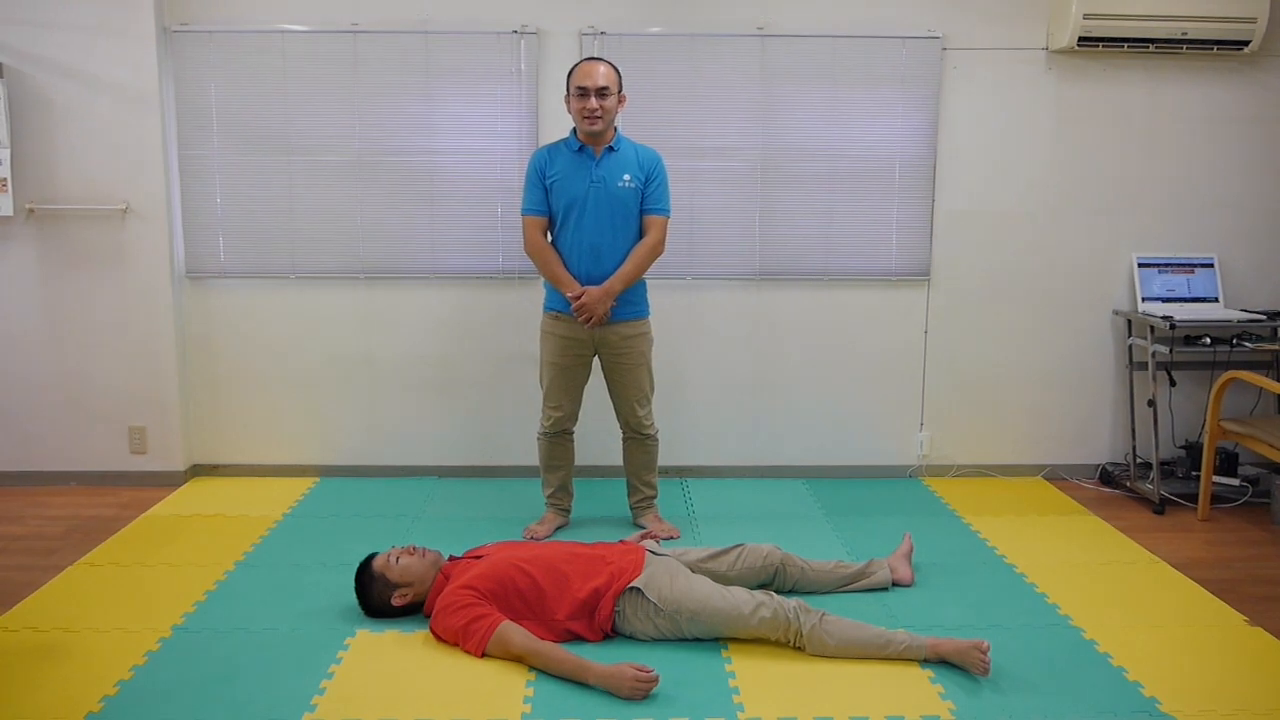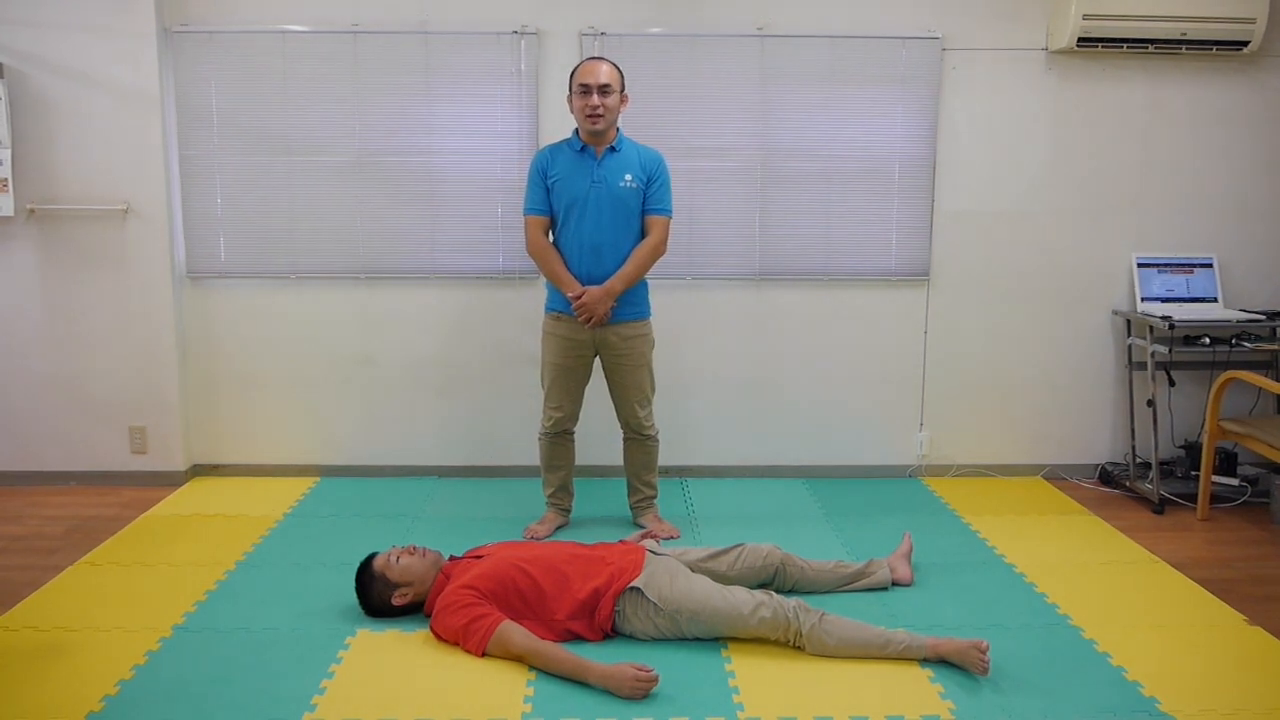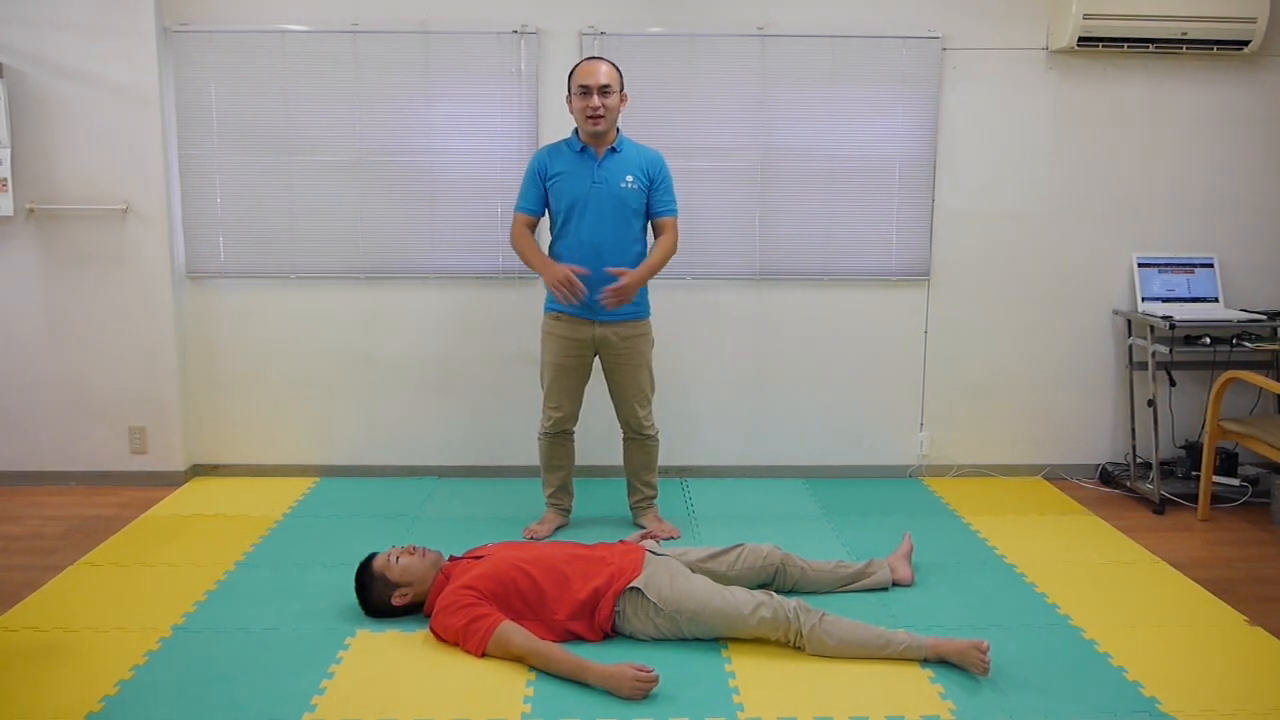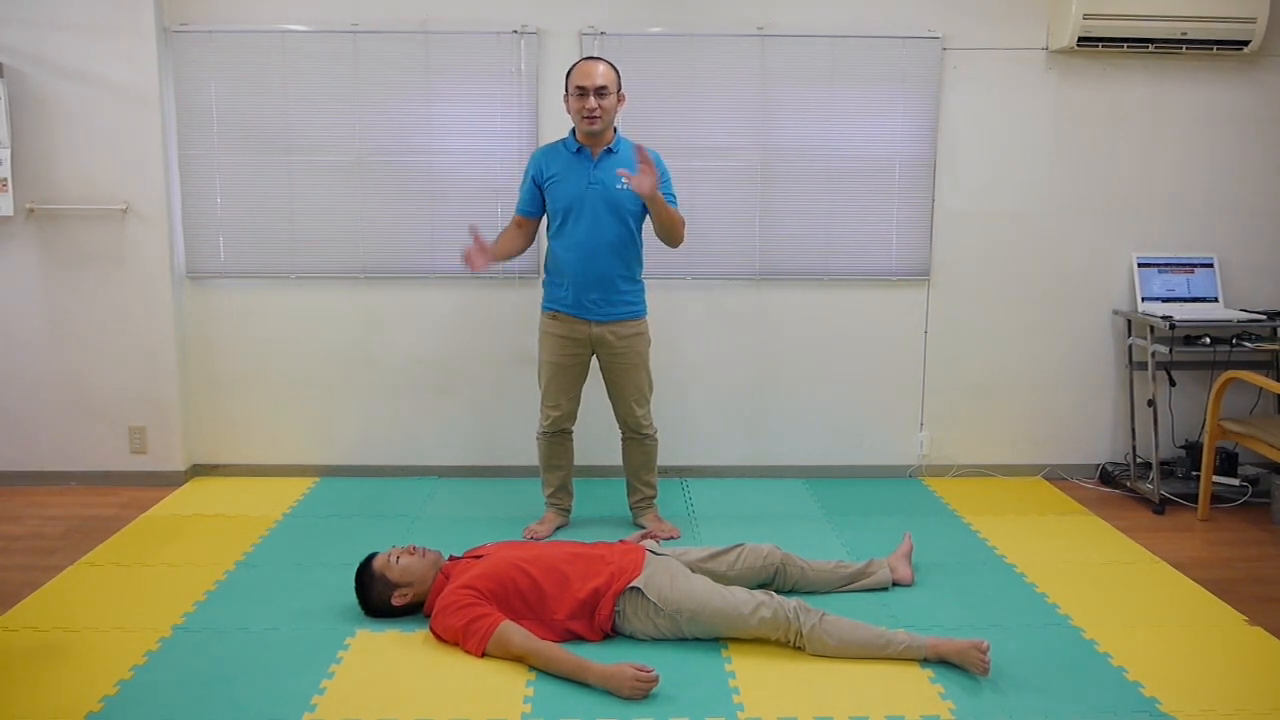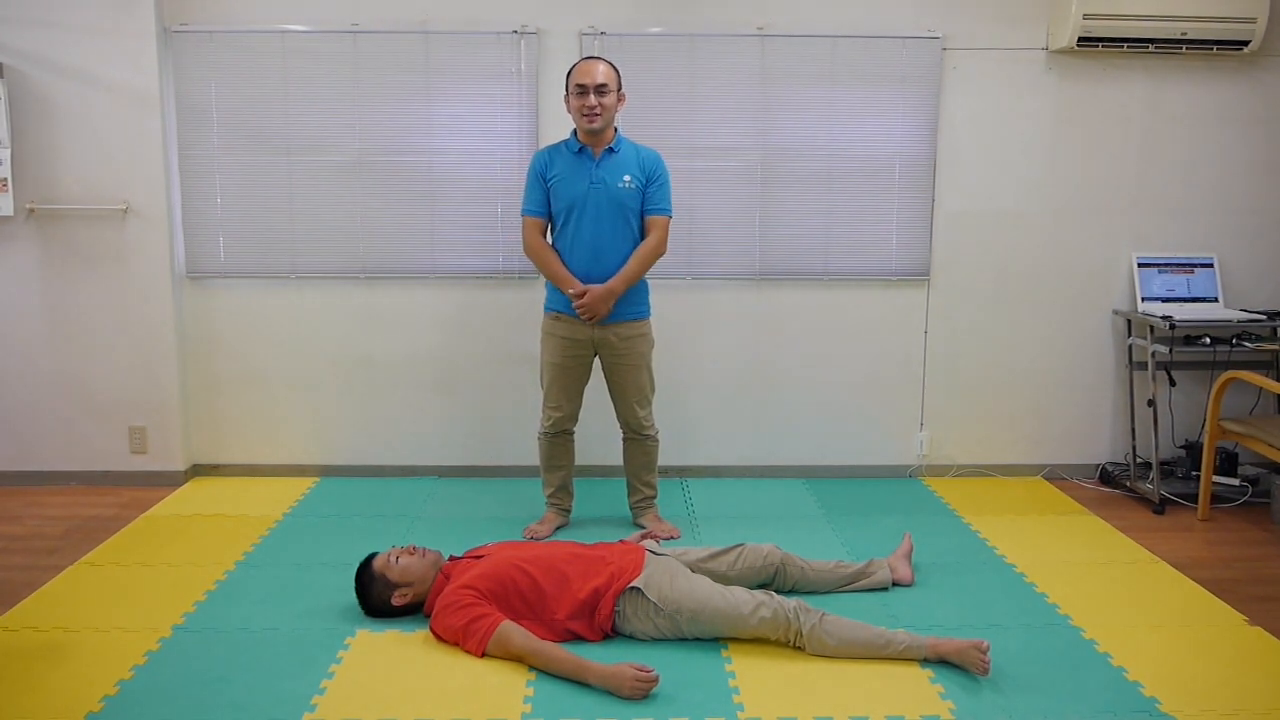
dt=1s
person 1, frame 1
left shoulder: (470, 560)
right shoulder: (452, 611)
right elbow: (523, 646)
left wrist: (622, 543)
right wrist: (600, 675)
left hip: (635, 560)
right hip: (634, 599)
left knee: (770, 560)
right knee: (785, 617)
left ankle: (887, 569)
right ankle: (934, 647)
person 1, frame 2
left shoulder: (471, 559)
right shoulder: (453, 610)
right elbow: (523, 647)
left wrist: (617, 544)
right wrist: (601, 675)
left hip: (635, 560)
right hip: (633, 598)
left knee: (769, 560)
right knee: (784, 618)
left ankle: (886, 569)
right ankle: (934, 647)
person 1, frame 3
left shoulder: (471, 559)
right shoulder: (453, 609)
right elbow: (523, 646)
left wrist: (622, 543)
right wrist: (601, 675)
left hip: (636, 560)
right hip: (633, 600)
left knee: (769, 560)
right knee: (784, 618)
left ankle: (886, 569)
right ankle: (935, 647)
person 1, frame 4
left shoulder: (470, 559)
right shoulder: (453, 610)
right elbow: (523, 646)
left wrist: (620, 543)
right wrist: (601, 675)
left hip: (637, 560)
right hip: (632, 600)
left knee: (769, 560)
right knee: (785, 618)
left ankle: (886, 569)
right ankle: (934, 647)
person 1, frame 5
left shoulder: (470, 558)
right shoulder: (453, 611)
right elbow: (523, 646)
left wrist: (618, 542)
right wrist: (602, 675)
left hip: (637, 560)
right hip: (633, 601)
left knee: (768, 559)
right knee: (785, 618)
left ankle: (886, 570)
right ankle: (935, 647)
person 2, frame 1
left shoulder: (647, 162)
right shoulder: (545, 161)
left elbow: (654, 239)
right elbow: (534, 239)
left wrist: (606, 293)
right wrist: (576, 294)
left hip: (629, 317)
right hip: (562, 317)
left knee: (638, 422)
right knee: (556, 422)
left ankle: (645, 507)
right ankle: (556, 507)
person 2, frame 2
left shoulder: (649, 163)
right shoulder: (547, 162)
left elbow: (656, 239)
right elbow: (536, 239)
left wrist: (606, 293)
right wrist: (577, 294)
left hip: (630, 318)
right hip: (563, 317)
left knee: (639, 423)
right knee: (557, 423)
left ankle: (645, 508)
right ankle: (557, 507)
person 2, frame 3
left shoulder: (649, 163)
right shoulder: (547, 161)
left elbow: (667, 234)
right elbow: (520, 231)
left wrist: (641, 273)
right wrist: (548, 269)
left hip: (629, 319)
right hip: (564, 317)
left knee: (639, 423)
right knee: (556, 422)
left ankle: (645, 508)
right ankle: (556, 508)
person 2, frame 4
left shoulder: (645, 162)
right shoulder: (545, 161)
left elbow: (675, 237)
right elbow: (522, 229)
left wrist: (650, 195)
right wrist: (490, 253)
left hip: (625, 318)
right hip: (561, 316)
left knee: (638, 423)
right knee: (555, 422)
left ankle: (646, 508)
right ankle: (556, 507)
person 2, frame 5
left shoulder: (647, 162)
right shoulder: (546, 162)
left elbow: (656, 240)
right elbow: (533, 239)
left wrist: (608, 292)
right wrist: (575, 290)
left hip: (629, 316)
right hip: (563, 316)
left knee: (638, 423)
right knee: (556, 422)
left ankle: (645, 508)
right ankle: (557, 507)
